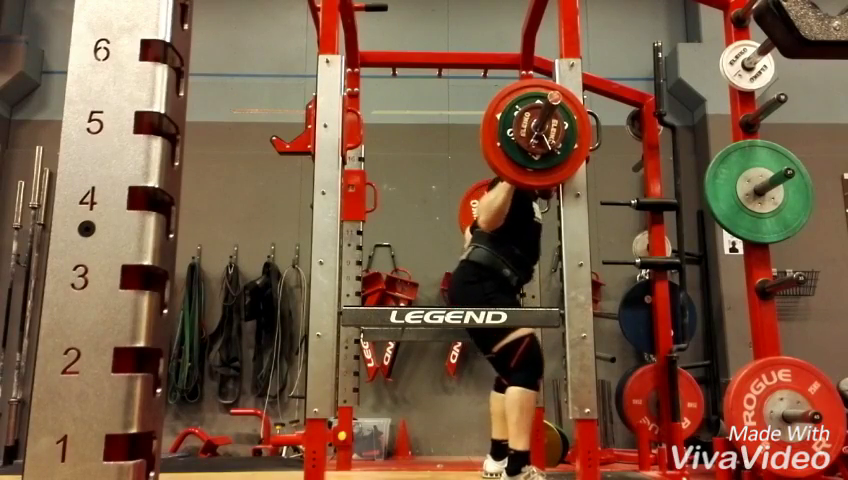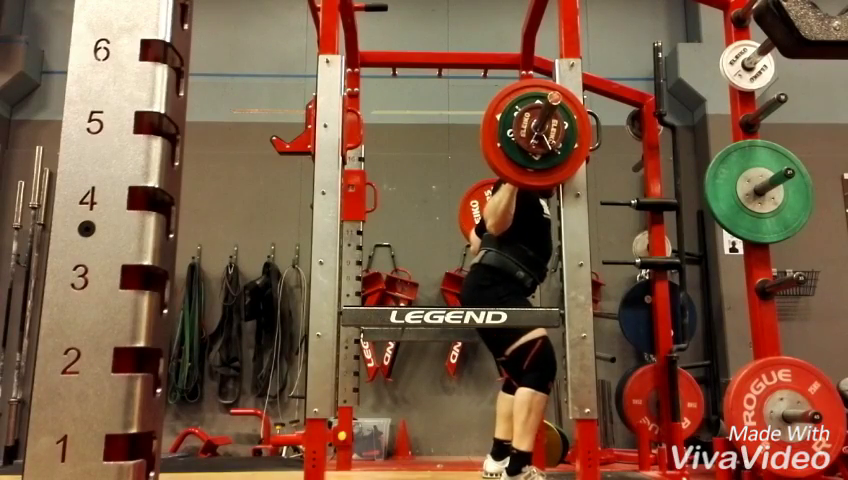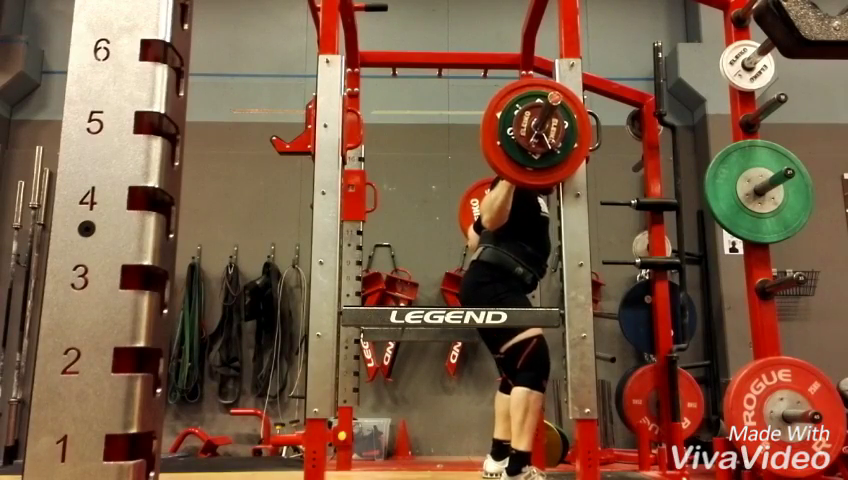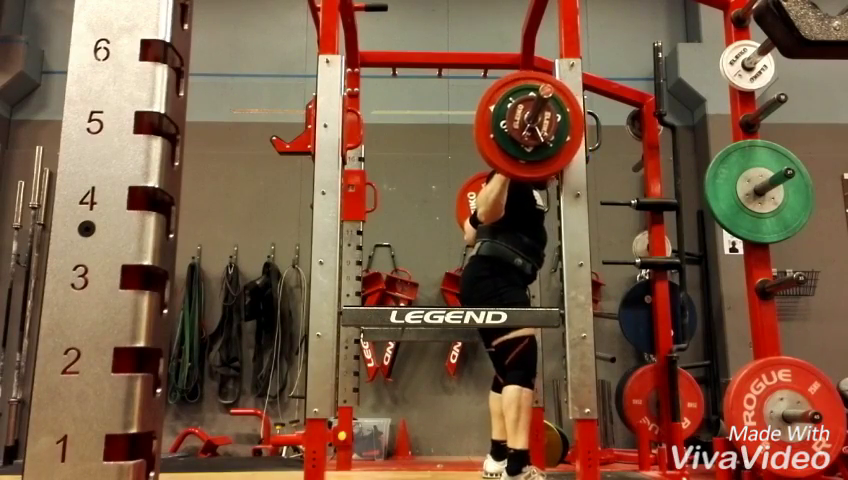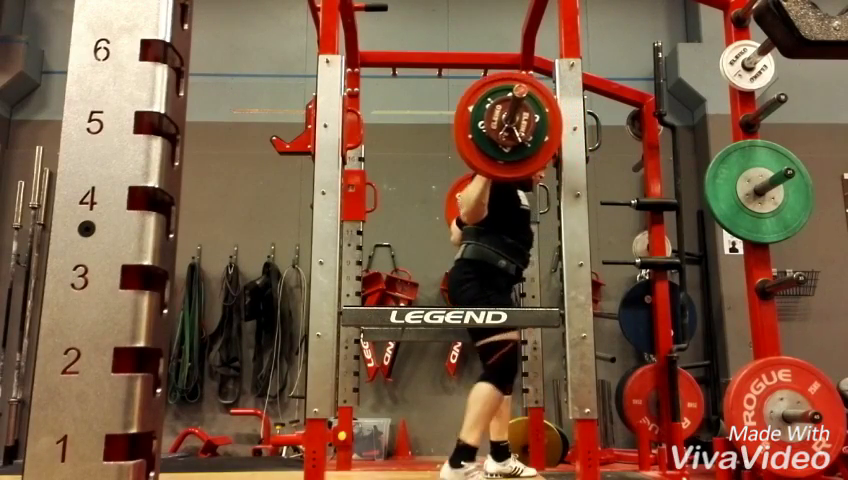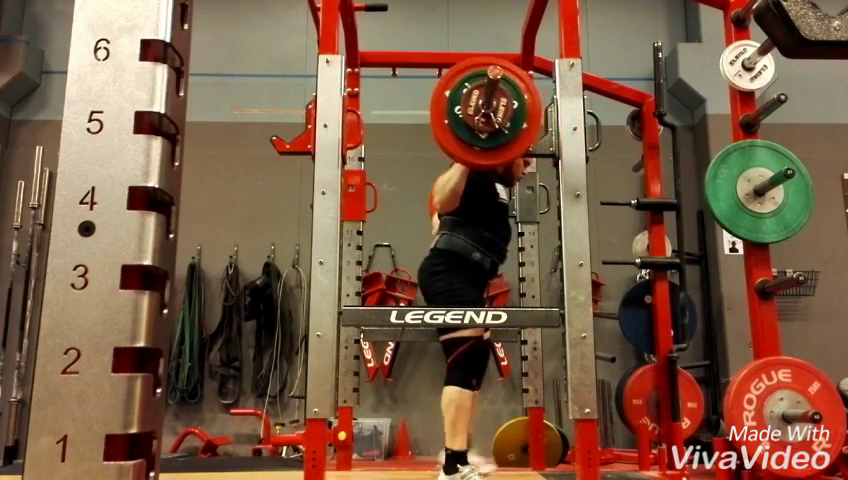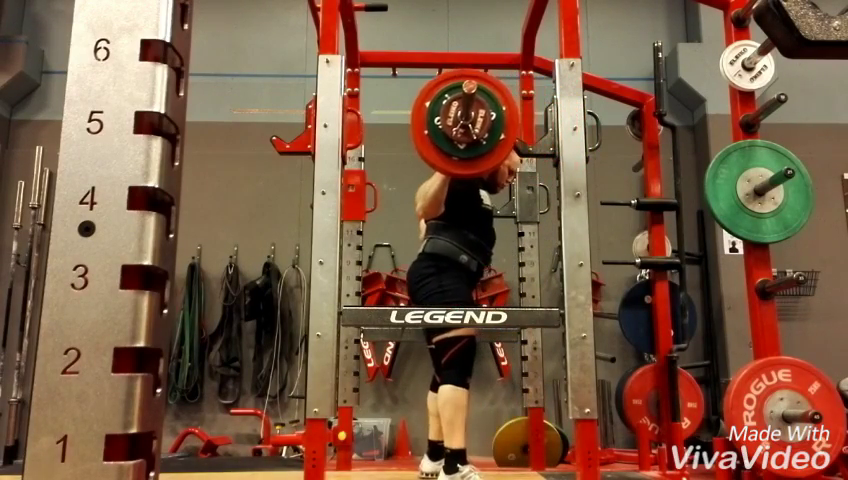
dt=0.4s
person 1, frame 1
left shoulder: (524, 198)
right shoulder: (518, 191)
left elbow: (473, 232)
right elbow: (487, 219)
right wrist: (510, 178)
left hip: (481, 287)
right hip: (479, 286)
left knee: (512, 369)
right knee: (527, 364)
person 1, frame 2
left shoulder: (528, 196)
right shoulder: (523, 189)
left elbow: (476, 241)
right elbow: (495, 224)
right wrist: (511, 179)
left hip: (493, 290)
right hip: (493, 289)
left knee: (521, 372)
right knee: (540, 365)
person 1, frame 3
left shoulder: (526, 195)
right shoulder: (522, 187)
left elbow: (474, 239)
right elbow: (491, 218)
right wrist: (509, 176)
left hip: (492, 288)
right hip: (492, 286)
left knee: (518, 370)
right knee: (534, 366)
person 1, frame 4
left shoulder: (521, 188)
right shoulder: (517, 181)
left elbow: (470, 233)
right elbow: (487, 212)
right wrist: (504, 169)
left hip: (492, 281)
right hip: (494, 279)
left knee: (508, 368)
right knee: (521, 365)
person 1, frame 5
left shoulder: (507, 190)
right shoulder: (502, 182)
left elbow: (457, 234)
right elbow: (469, 214)
right wrist: (485, 172)
left hip: (483, 283)
right hip: (479, 281)
left knee: (498, 369)
right knee: (502, 366)
person 1, frame 6
left shoulder: (488, 185)
right shoulder: (481, 174)
left elbow: (438, 224)
right elbow: (442, 201)
right wrist: (464, 160)
left hip: (458, 278)
right hip: (451, 275)
left knee: (472, 361)
right knee: (465, 363)
left ankle: (459, 452)
person 1, frame 7
left shoulder: (474, 191)
right shoulder: (465, 180)
left elbow: (426, 227)
right elbow: (425, 207)
left hip: (442, 279)
right hip: (440, 276)
left knee: (448, 368)
right knee: (458, 364)
